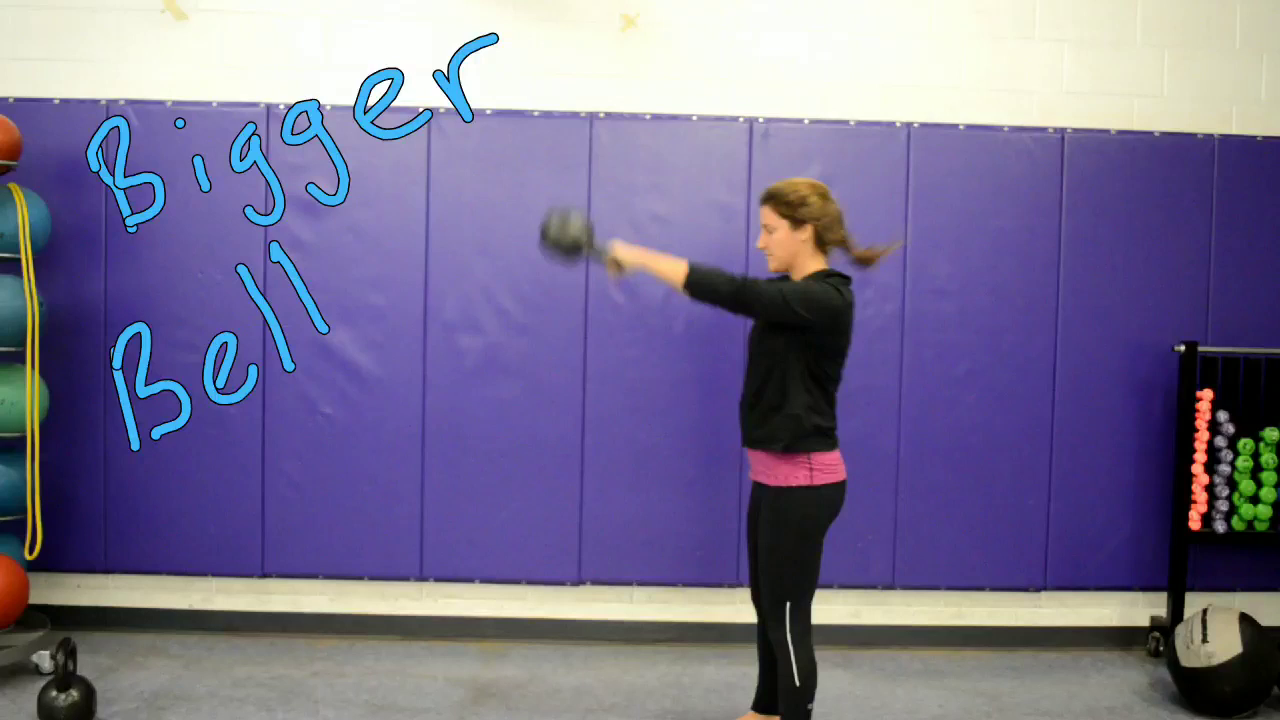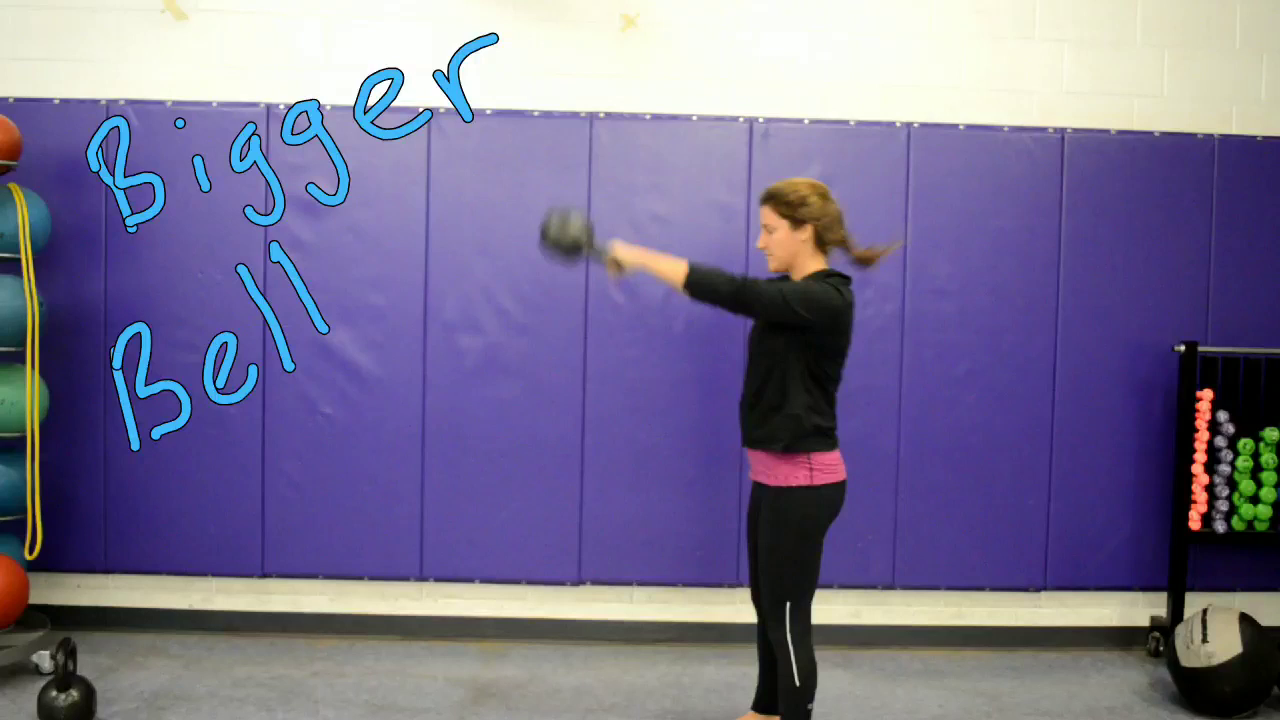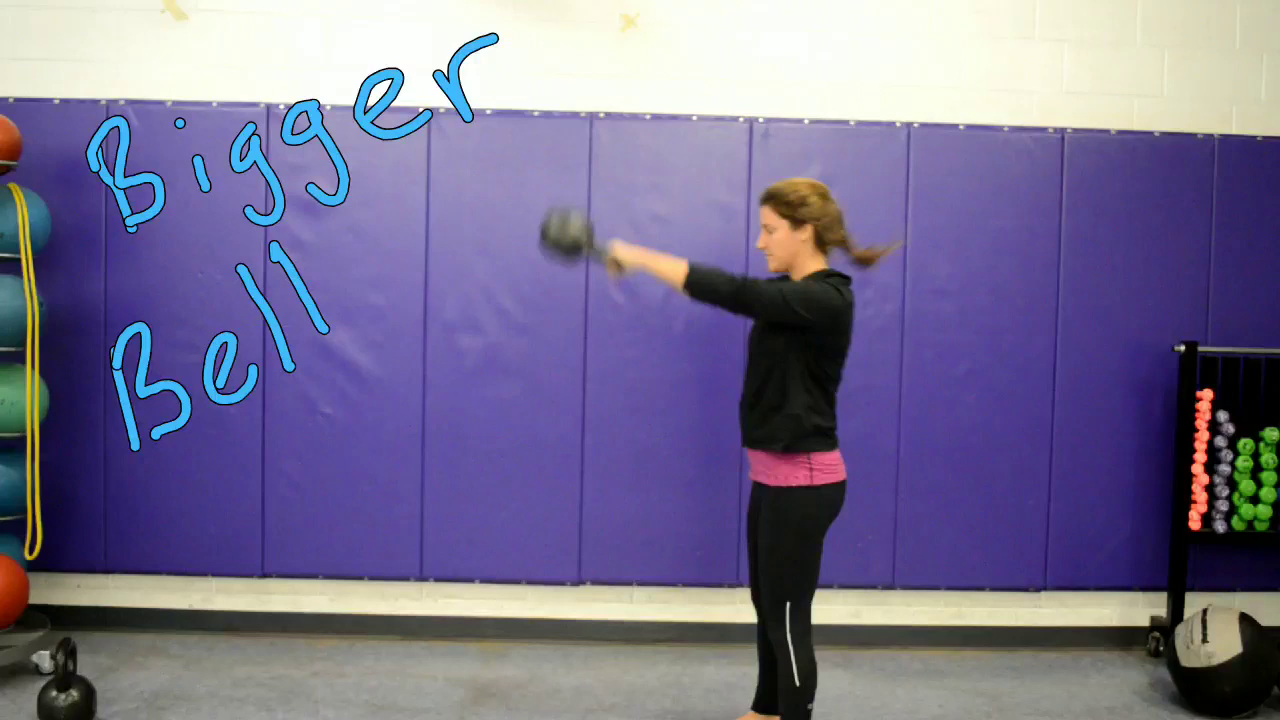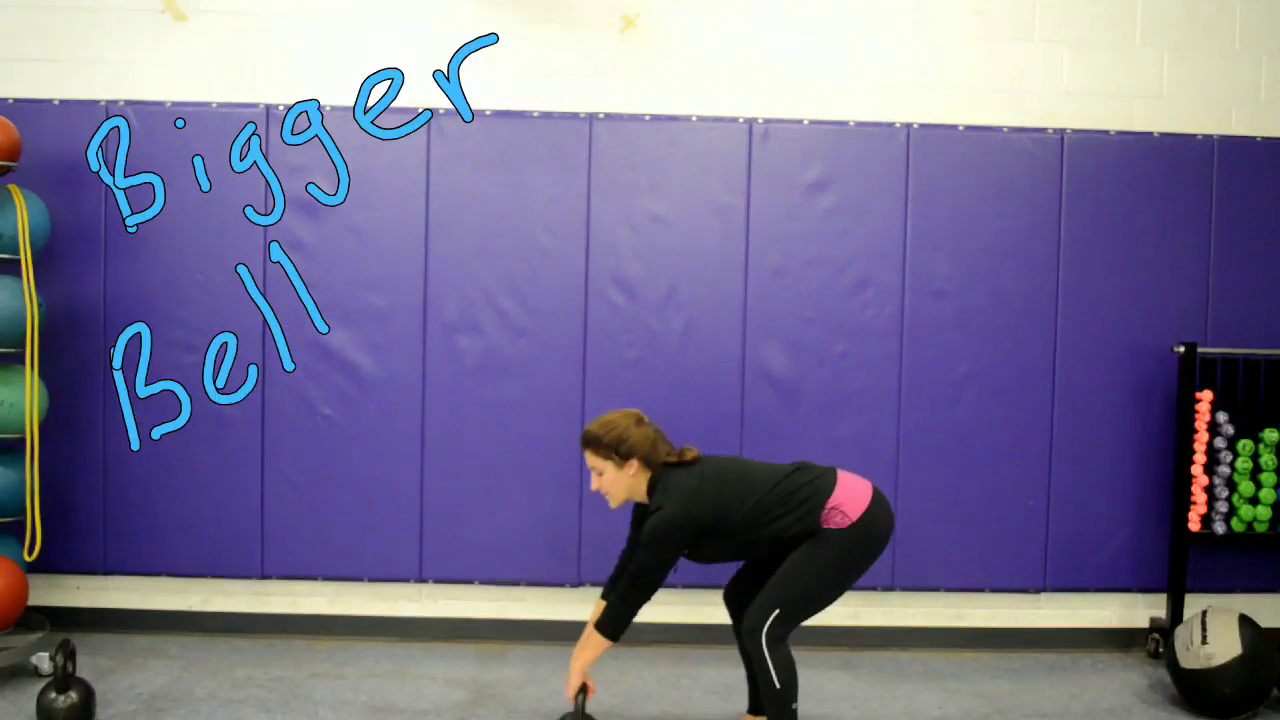
dt=1s
person 1, frame 1
left shoulder: (826, 300)
right shoulder: (788, 293)
left elbow: (734, 293)
right elbow: (740, 293)
left wrist: (641, 257)
right wrist: (642, 260)
left hip: (803, 481)
right hip: (775, 475)
left knee: (787, 616)
right knee: (767, 604)
person 1, frame 2
left shoulder: (825, 300)
right shoulder: (789, 292)
left elbow: (733, 294)
right elbow: (738, 292)
left wrist: (640, 257)
right wrist: (641, 260)
left hip: (803, 481)
right hip: (775, 475)
left knee: (787, 616)
right knee: (767, 604)
person 1, frame 3
left shoulder: (825, 300)
right shoulder: (790, 292)
left elbow: (734, 293)
right elbow: (738, 293)
left wrist: (640, 256)
right wrist: (640, 260)
left hip: (803, 481)
right hip: (775, 476)
left knee: (786, 613)
right knee: (767, 601)
person 1, frame 4
left shoulder: (675, 509)
right shoulder: (662, 489)
left elbow: (632, 595)
right elbow: (624, 578)
left wrist: (581, 664)
right wrist: (579, 654)
left hip: (853, 520)
right hip: (827, 513)
left knee: (762, 627)
right knee: (741, 599)
